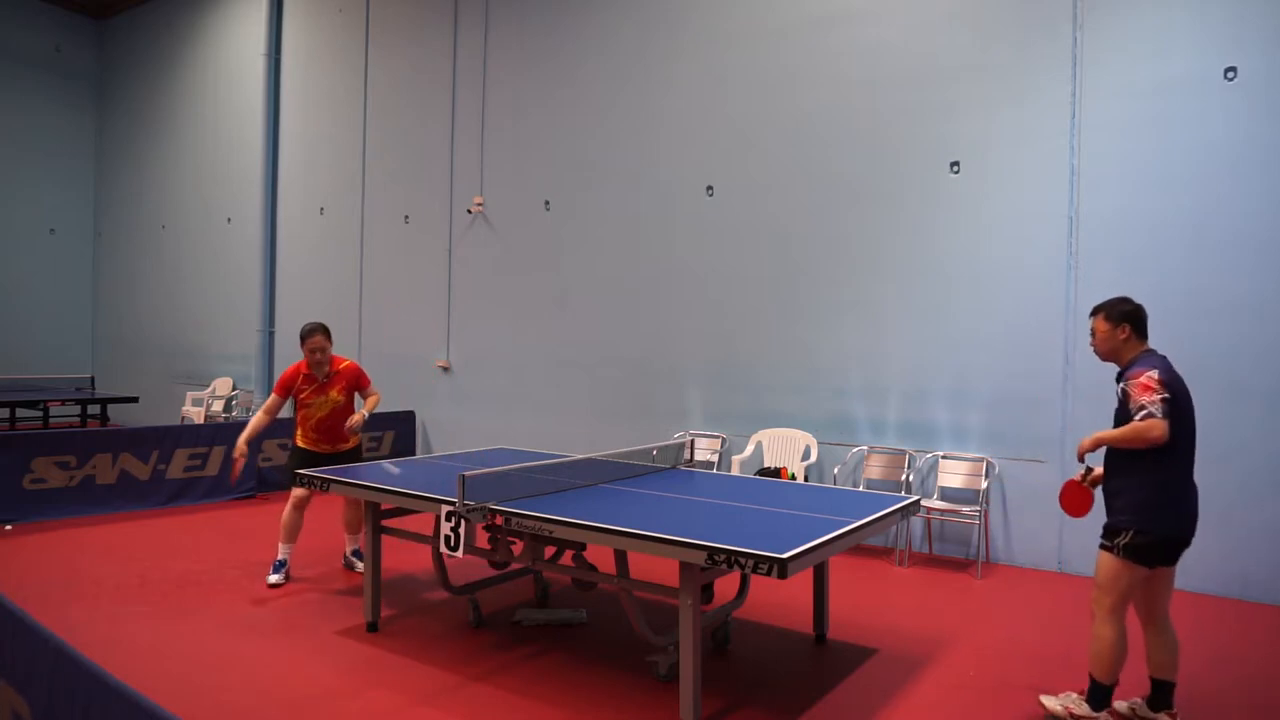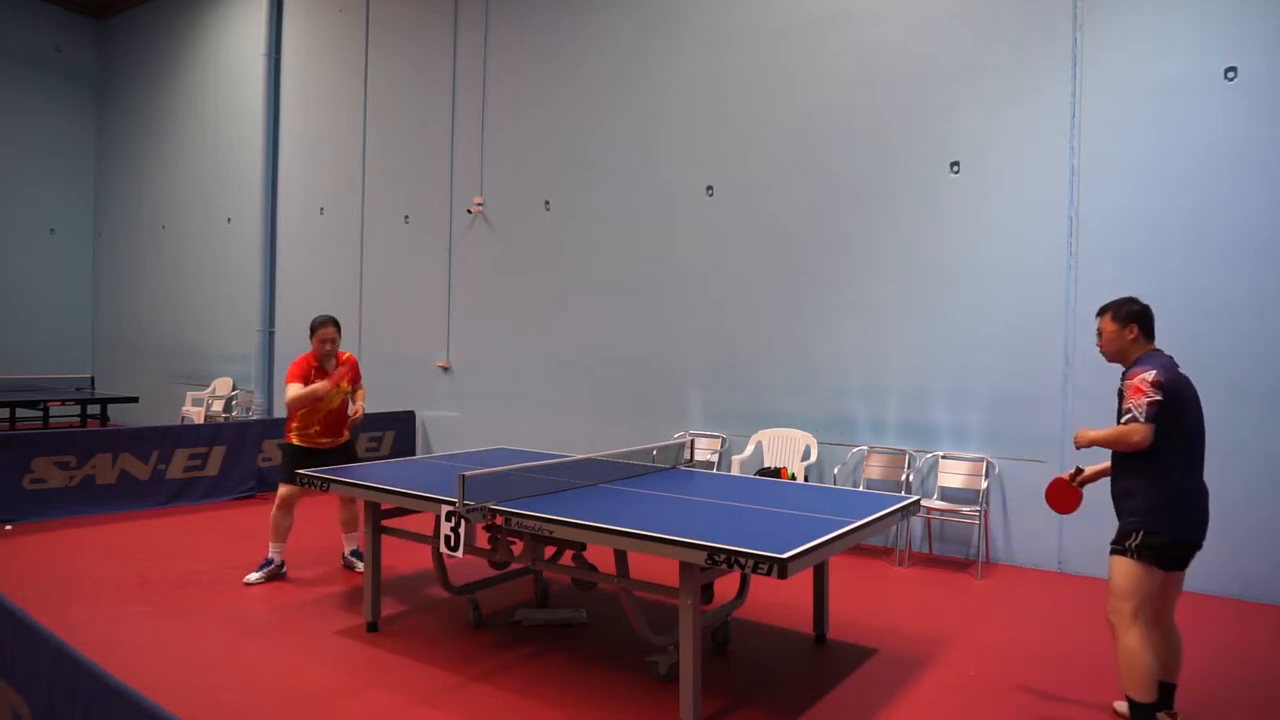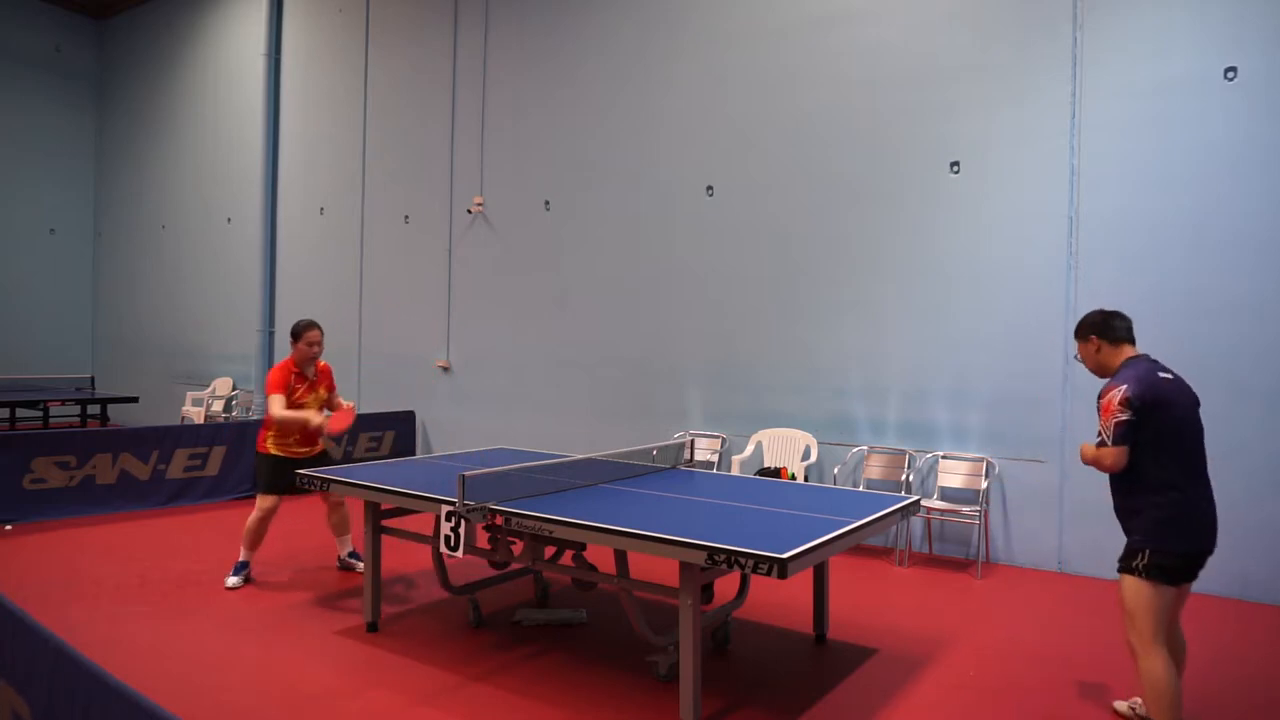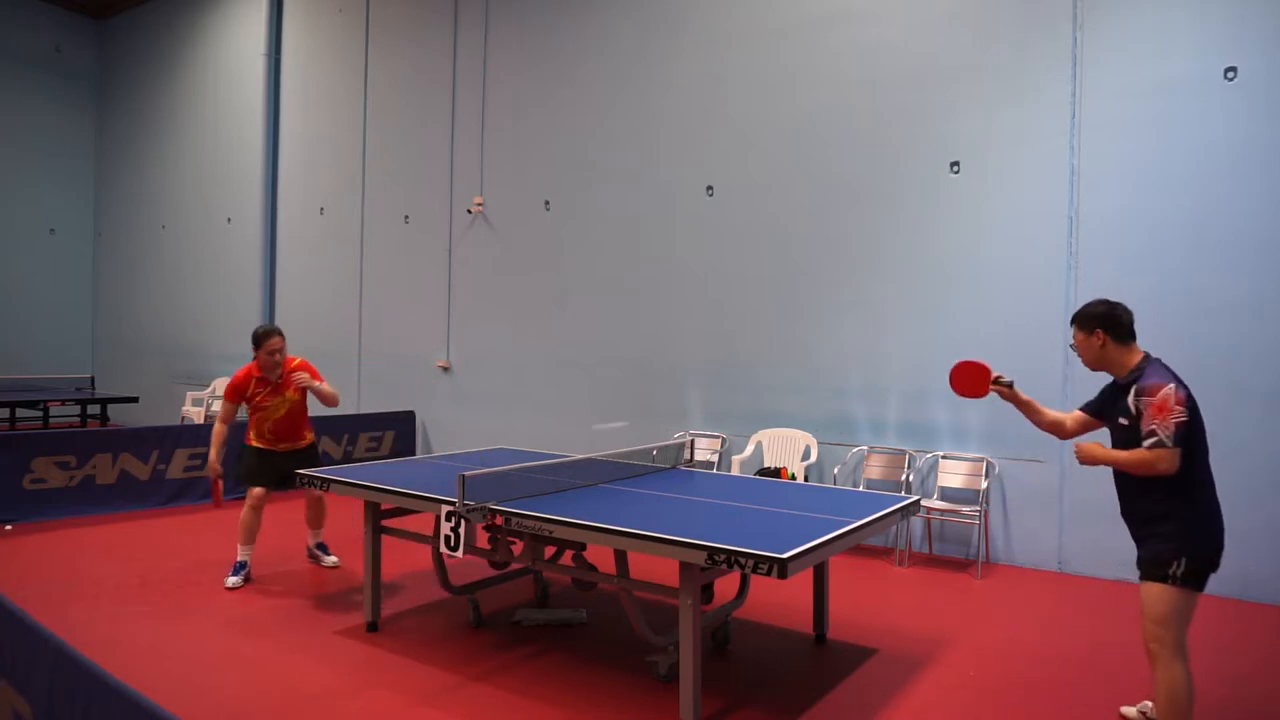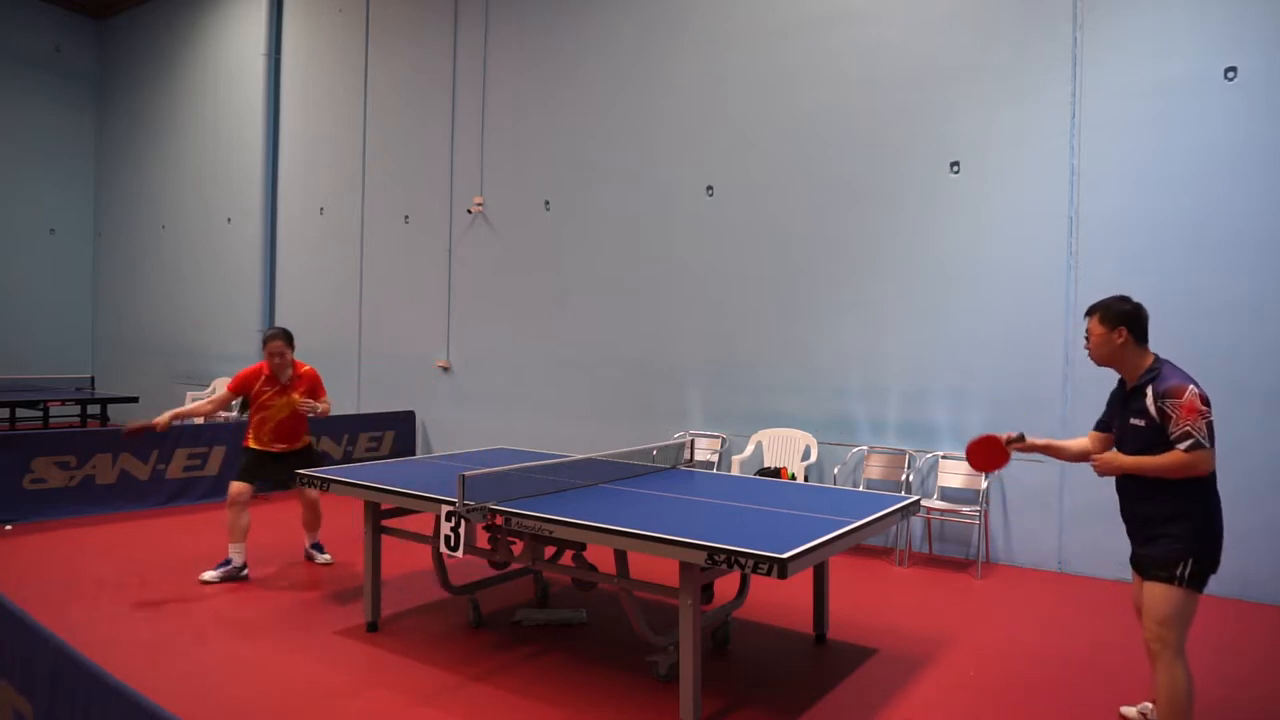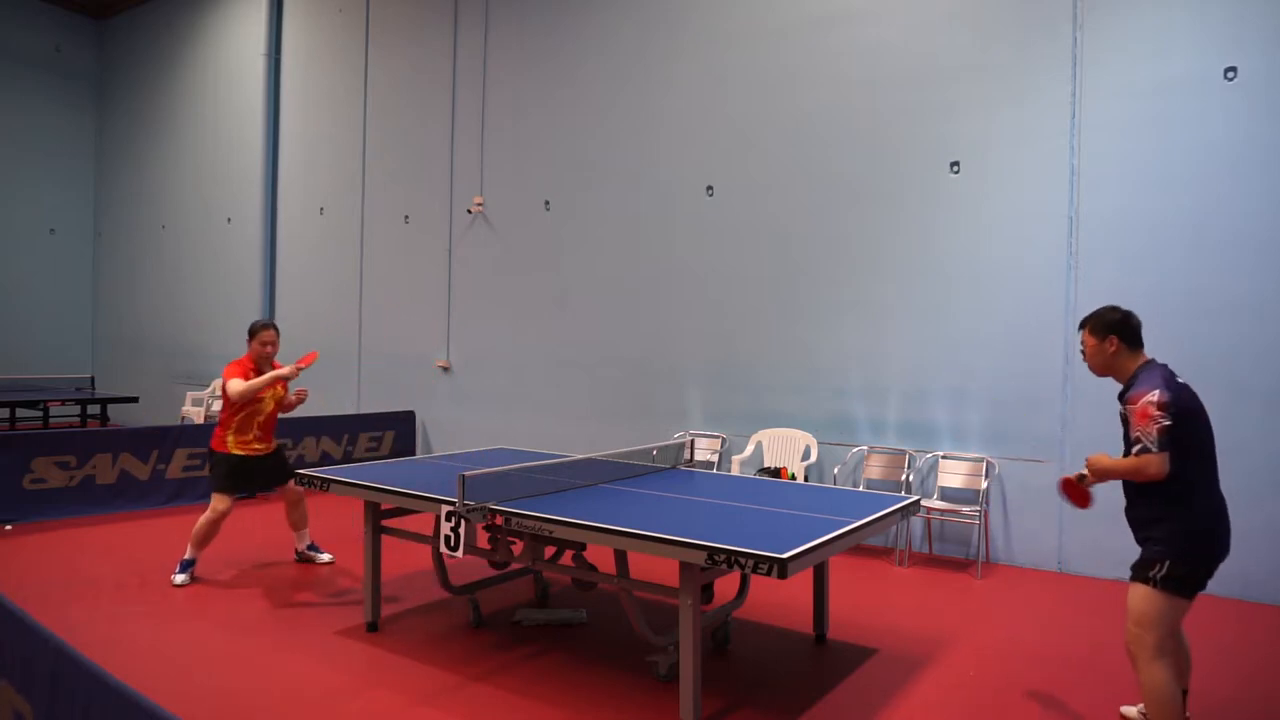
dt=0.3s
person 1, frame 1
left shoulder: (1143, 374)
right shoulder: (1157, 372)
left elbow: (1154, 432)
left wrist: (1097, 438)
right wrist: (1102, 474)
left hip: (1143, 517)
right hip: (1167, 516)
left knee: (1105, 610)
right knee: (1154, 614)
person 1, frame 2
left shoulder: (1144, 375)
right shoulder: (1168, 374)
left elbow: (1137, 437)
left wrist: (1091, 437)
right wrist: (1096, 472)
left hip: (1153, 518)
right hip: (1181, 517)
left knee: (1124, 619)
right knee: (1159, 616)
person 1, frame 3
left shoulder: (1120, 390)
right shoulder: (1168, 381)
left elbow: (1112, 459)
left wrist: (1093, 454)
right wrist: (1108, 448)
left hip: (1159, 533)
right hip: (1194, 525)
left knee: (1145, 640)
right knee: (1167, 628)
person 1, frame 4
left shoulder: (1157, 387)
right shoulder: (1126, 386)
left elbow: (1163, 461)
right elbow: (1068, 424)
left wrist: (1100, 455)
right wrist: (1016, 399)
left hip: (1180, 535)
right hip: (1169, 530)
left knee: (1161, 644)
right knee: (1166, 632)
person 1, frame 5
left shoulder: (1174, 389)
right shoulder: (1125, 392)
left elbow: (1200, 462)
right elbow: (1094, 446)
left wrist: (1123, 464)
right wrist: (1036, 444)
left hip: (1183, 537)
right hip: (1153, 534)
left knee: (1162, 644)
right knee: (1155, 626)
person 1, frame 6
left shoulder: (1145, 394)
right shoulder: (1158, 382)
left elbow: (1153, 467)
left wrist: (1108, 466)
right wrist: (1103, 471)
left hip: (1181, 539)
right hip: (1190, 532)
left knee: (1144, 645)
right knee: (1164, 628)
person 2, frame 1
left shoulder: (350, 370)
right shoulder: (292, 376)
left elbow: (372, 396)
right elbow: (267, 412)
left wrist: (362, 414)
right wrist: (244, 439)
left hip: (346, 447)
right hip: (308, 447)
left knee: (354, 498)
right knee: (297, 500)
left ankle: (352, 553)
right ankle: (282, 562)
person 2, frame 2
left shoulder: (349, 362)
right shoulder: (300, 367)
left elbow: (358, 389)
right elbow: (291, 400)
left wrist: (359, 405)
right wrist: (316, 389)
left hip: (338, 443)
right hip: (301, 444)
left knee: (349, 495)
right knee: (285, 498)
left ankle: (351, 553)
right ankle: (275, 562)
person 2, frame 3
left shoulder: (324, 370)
right shoulder: (279, 375)
left elbow: (332, 403)
right elbow: (276, 415)
left wrist: (342, 406)
right wrist: (308, 417)
left hip: (313, 451)
right hip: (275, 453)
left knee: (336, 499)
right knee: (265, 509)
left ankle: (346, 555)
right ankle: (243, 565)
person 2, frame 4
left shoulder: (300, 368)
right shoulder: (242, 379)
left elbow: (333, 402)
right elbow: (223, 421)
left wrist: (316, 386)
right wrist: (213, 455)
left hip: (301, 444)
right hip: (261, 447)
left knee: (315, 495)
right knee: (255, 500)
left ankle: (316, 546)
right ankle: (242, 564)
person 2, frame 5
left shoulder: (309, 375)
right shoulder: (251, 376)
left elbow: (326, 407)
right elbow: (214, 404)
left wrist: (316, 409)
right wrist: (174, 414)
left hip: (298, 448)
right hip: (259, 448)
left knee: (311, 498)
right knee: (237, 496)
left ankle: (313, 545)
right ankle: (236, 563)
person 2, frame 6
left shoulder: (280, 371)
right shoulder: (235, 369)
right elbow: (236, 394)
left wrist: (294, 400)
right wrist: (274, 375)
left hip: (267, 450)
right hip: (231, 452)
left knee: (295, 494)
right knee: (219, 510)
left ankle: (304, 548)
right ankle: (188, 561)
